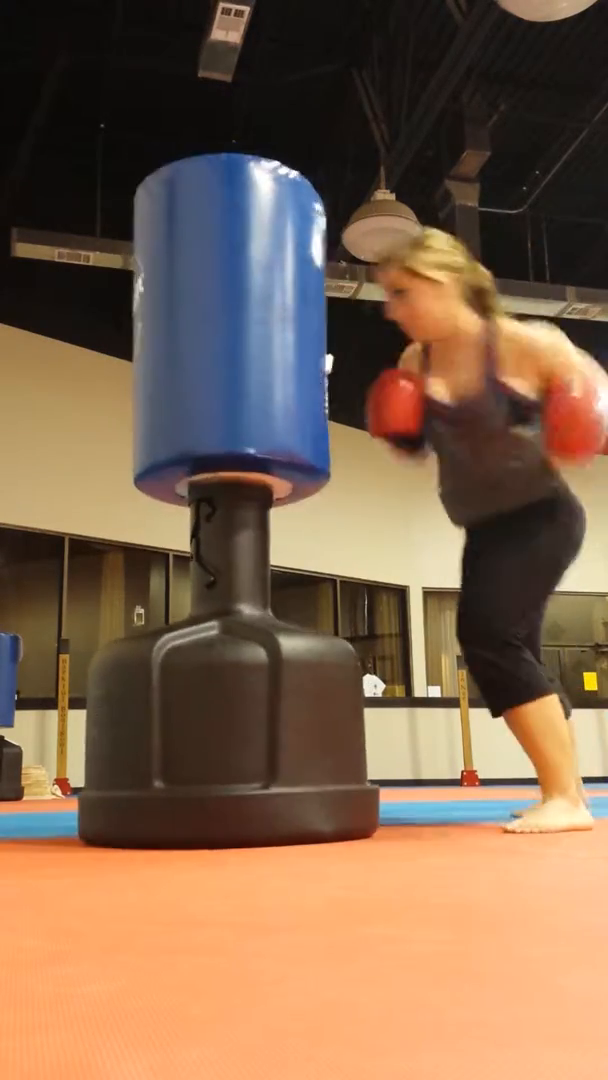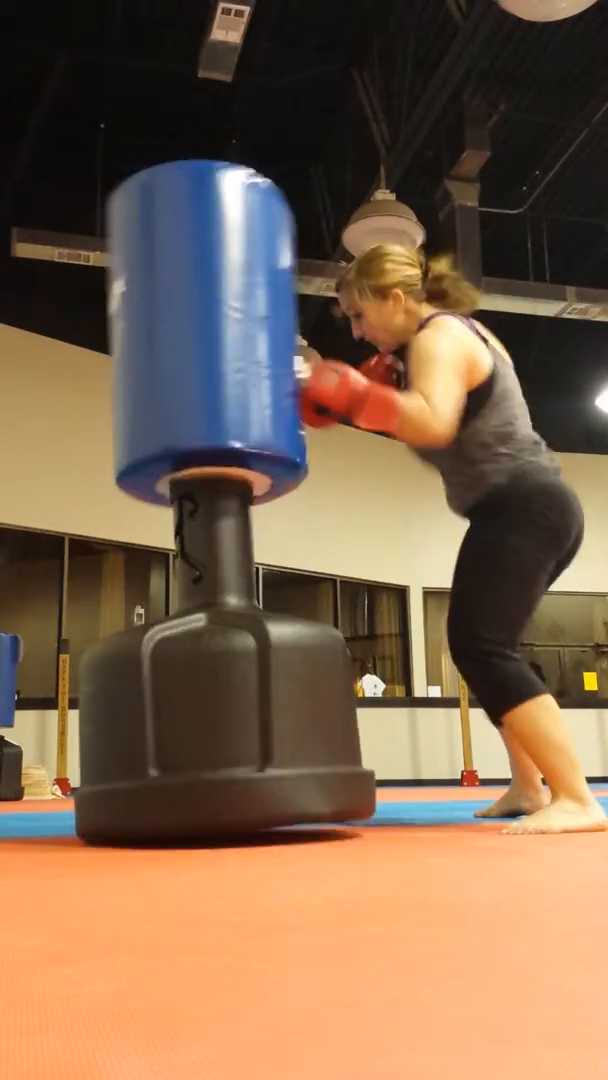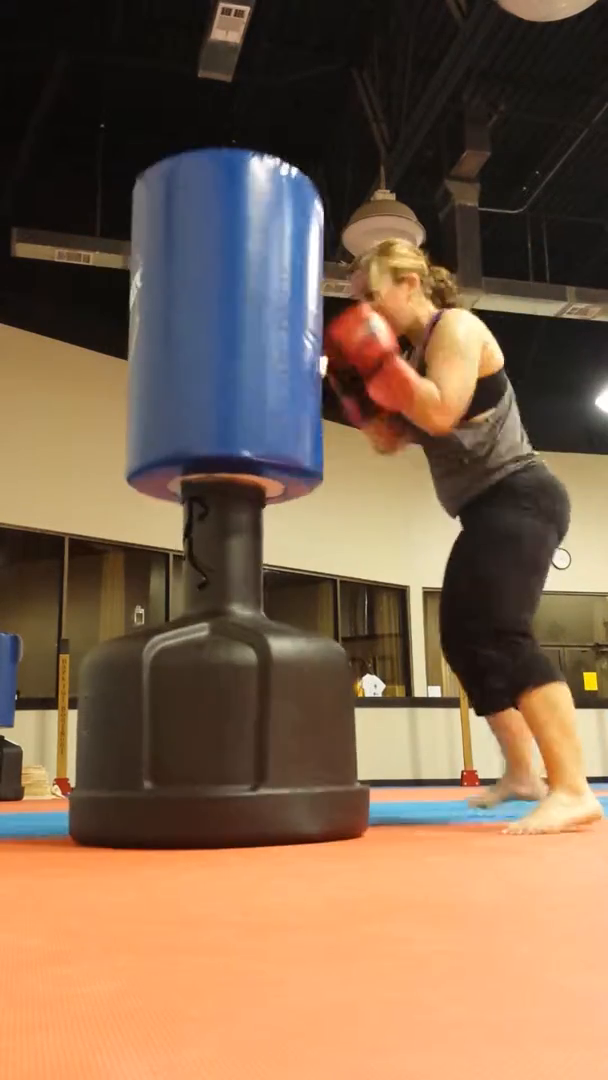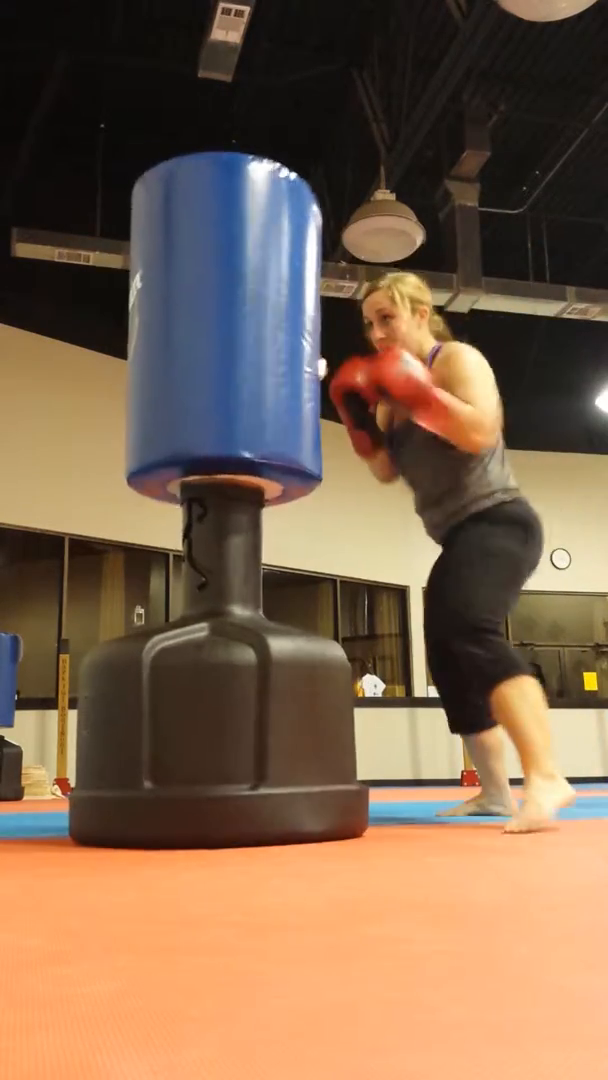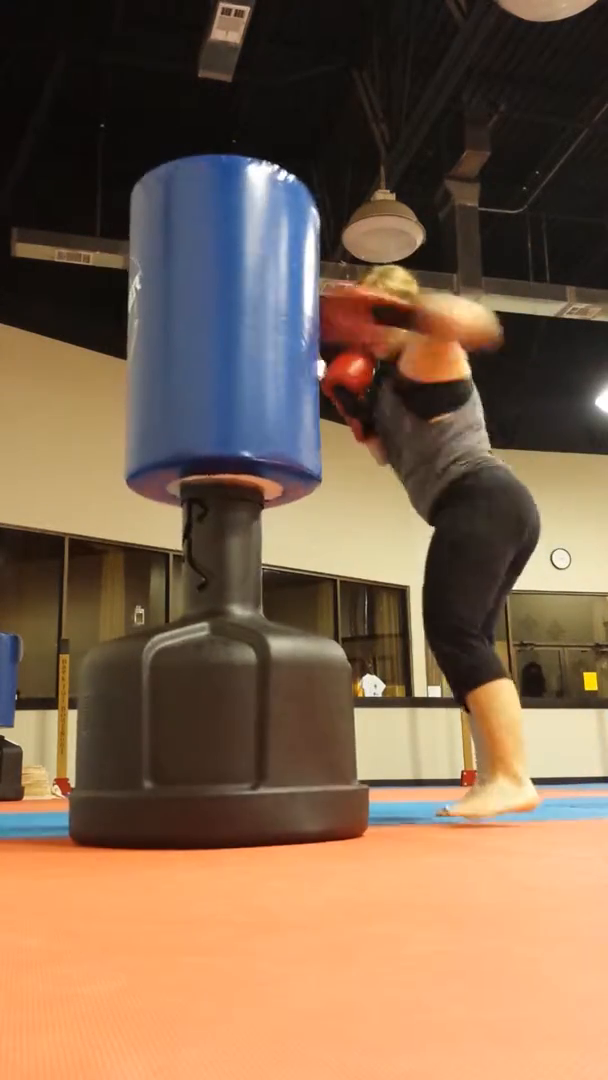
dt=0.2s
person 1, frame 1
left shoulder: (516, 341)
right shoulder: (416, 360)
right elbow: (418, 447)
right wrist: (401, 432)
left hip: (535, 519)
right hip: (487, 530)
left knee: (490, 639)
right knee: (501, 649)
person 1, frame 2
left shoulder: (437, 336)
right shoulder: (464, 333)
left elbow: (431, 424)
left wrist: (345, 392)
right wrist: (361, 398)
left hip: (520, 511)
right hip: (542, 509)
left knee: (481, 648)
right knee: (482, 648)
right ankle: (529, 785)
person 1, frame 3
left shoulder: (457, 326)
right shoulder: (413, 349)
left elbow: (442, 413)
right elbow: (386, 441)
left wrist: (382, 361)
right wrist: (353, 386)
left hip: (518, 498)
right hip: (486, 511)
left knee: (501, 632)
right knee: (463, 639)
right ankle: (520, 773)
person 1, frame 4
left shoulder: (457, 360)
right shoulder: (389, 393)
left elbow: (482, 435)
right elbow: (386, 469)
left wrist: (421, 393)
right wrist: (357, 418)
left hip: (498, 524)
right hip: (463, 537)
left knee: (466, 629)
right knee: (451, 658)
left ankle: (545, 777)
right ankle: (493, 790)
person 1, frame 5
left shoulder: (432, 345)
right shoulder: (388, 373)
left elbow: (478, 323)
right elbow: (386, 452)
left wrist: (404, 311)
right wrist: (358, 407)
left hip: (484, 505)
right hip: (486, 513)
left knee: (454, 630)
right knee: (462, 640)
left ankle: (512, 780)
right ankle: (492, 779)
